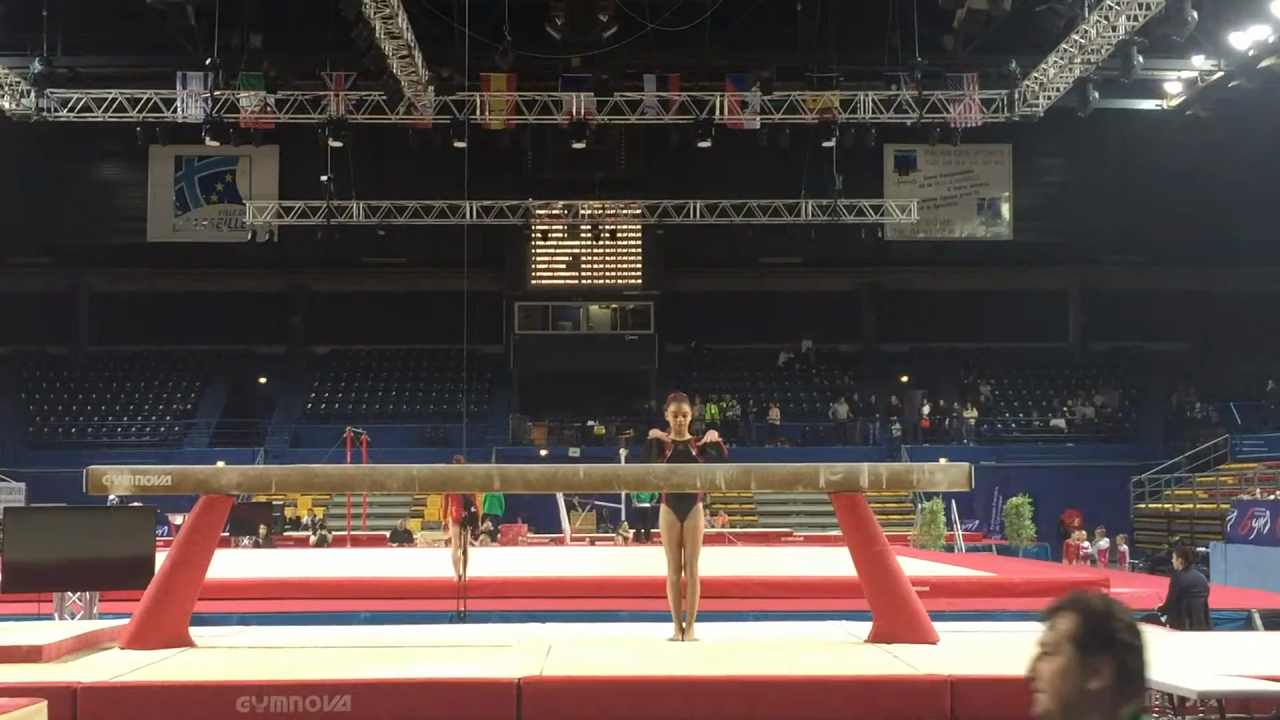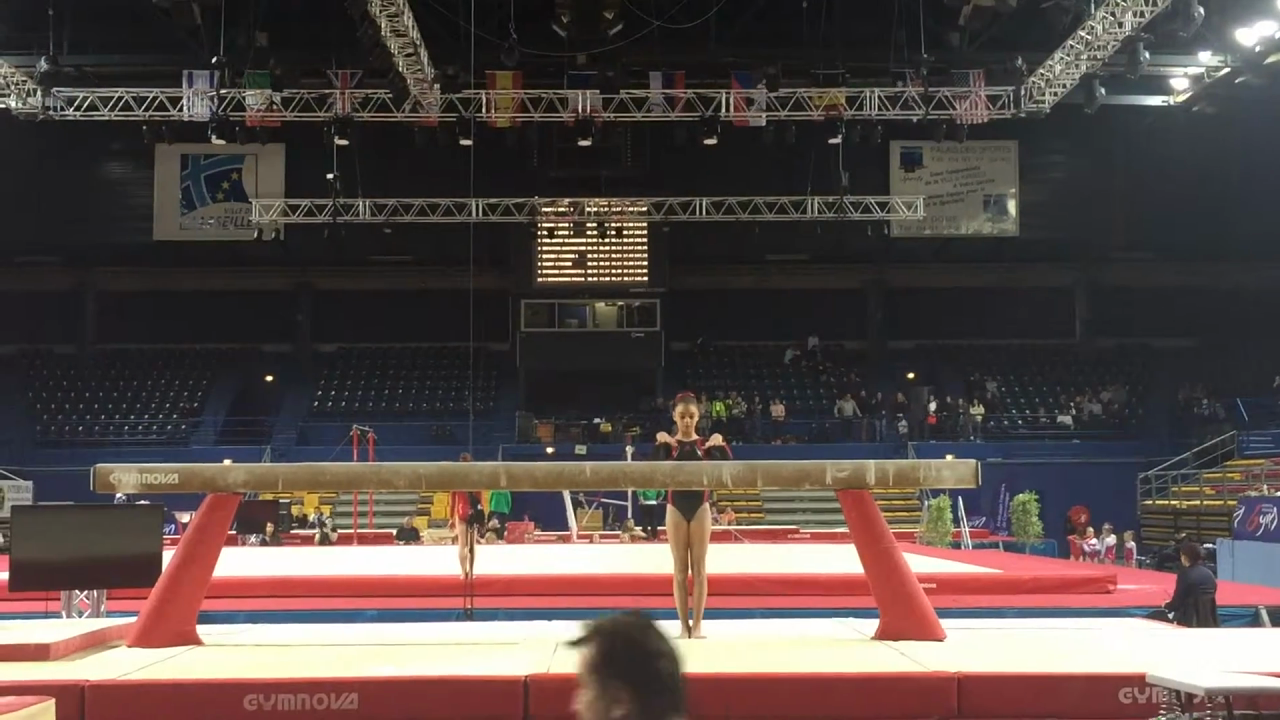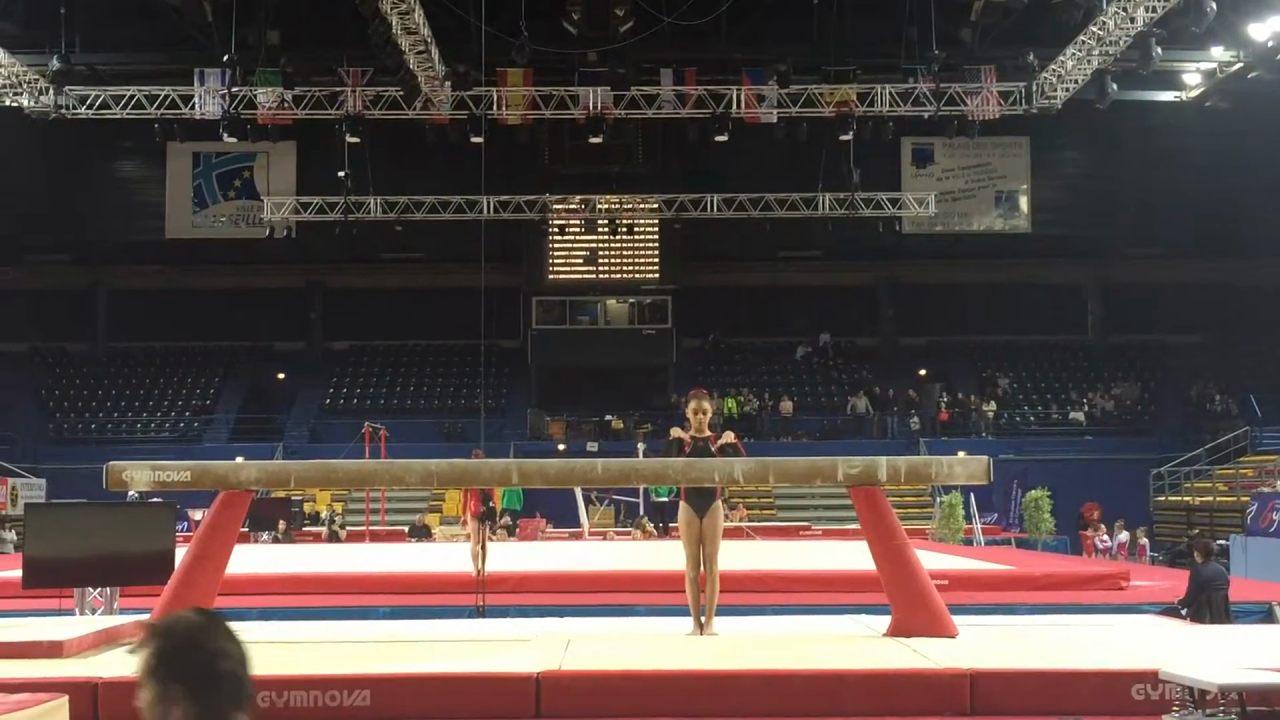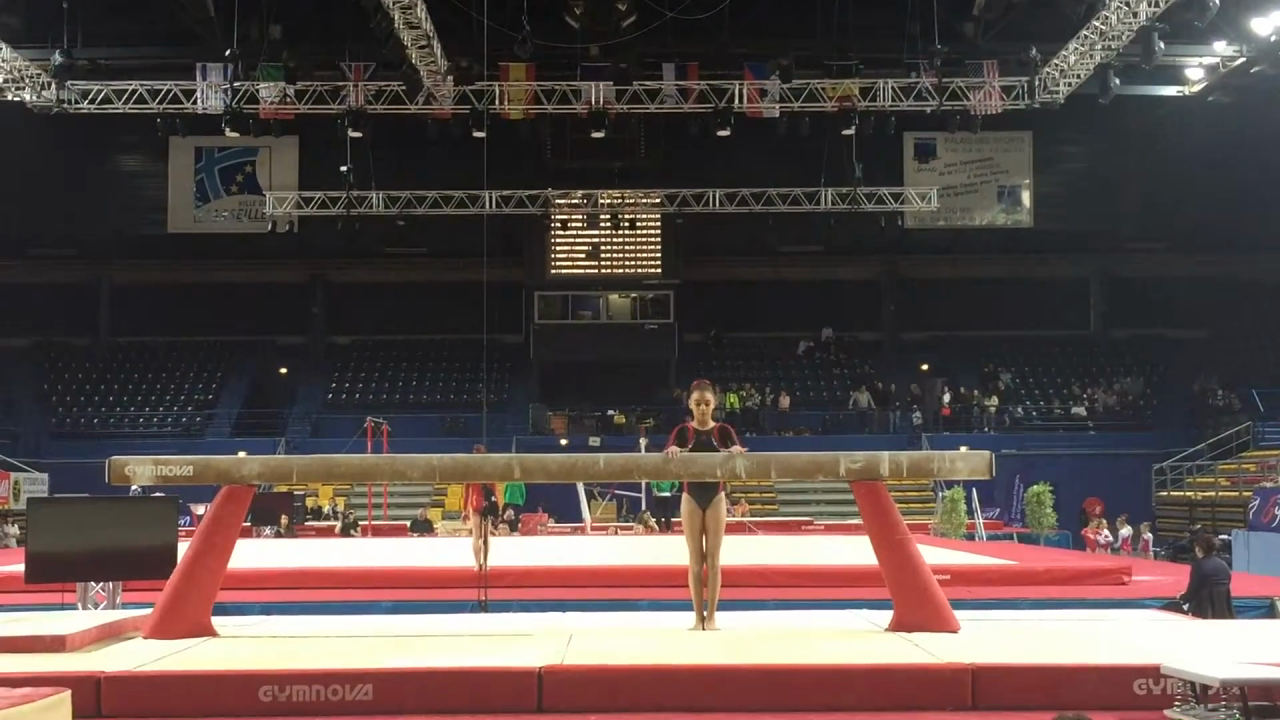
dt=0.7s
person 1, frame 1
left shoulder: (700, 443)
right shoulder: (661, 443)
left elbow: (722, 462)
right elbow: (648, 463)
left wrist: (716, 441)
right wrist: (651, 440)
left hip: (693, 508)
right hip: (669, 509)
left knee: (692, 569)
right knee: (674, 569)
left ankle: (690, 626)
right ankle: (678, 626)
person 1, frame 2
left shoulder: (706, 445)
right shoulder: (666, 448)
left wrist: (721, 445)
right wrist: (659, 444)
left hip: (700, 509)
right hip: (676, 509)
left knee: (698, 570)
right knee: (681, 571)
left ankle: (697, 624)
right ankle: (683, 624)
person 1, frame 3
left shoulder: (719, 440)
right shoulder: (681, 440)
left wrist: (733, 441)
right wrist: (672, 438)
left hip: (712, 505)
right hip: (688, 505)
left knee: (711, 565)
right knee: (692, 565)
left ankle: (709, 622)
right ankle: (696, 622)
person 1, frame 4
left shoulder: (723, 430)
right shoulder: (683, 431)
left elbow: (735, 449)
right elbow: (671, 449)
left wrist: (737, 449)
right wrist: (671, 449)
left hip: (715, 498)
right hip: (691, 498)
left knee: (713, 559)
right knee: (696, 559)
left ankle: (711, 617)
right ankle: (698, 617)
